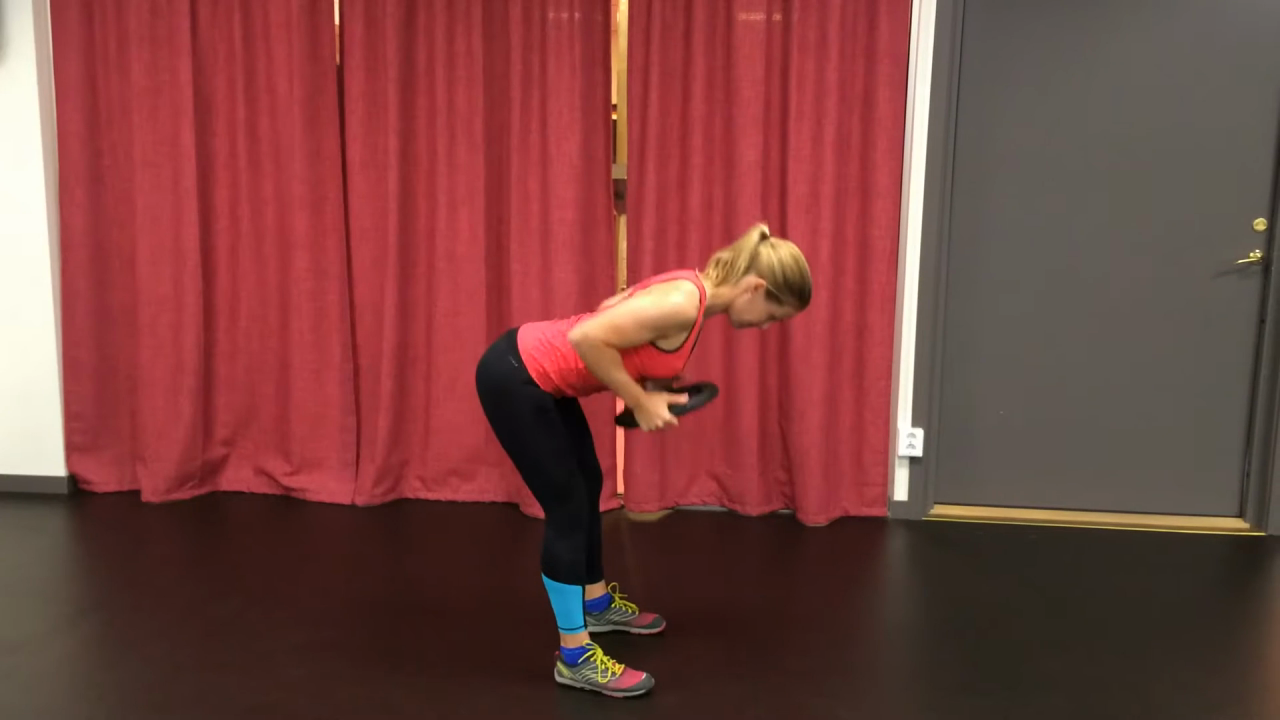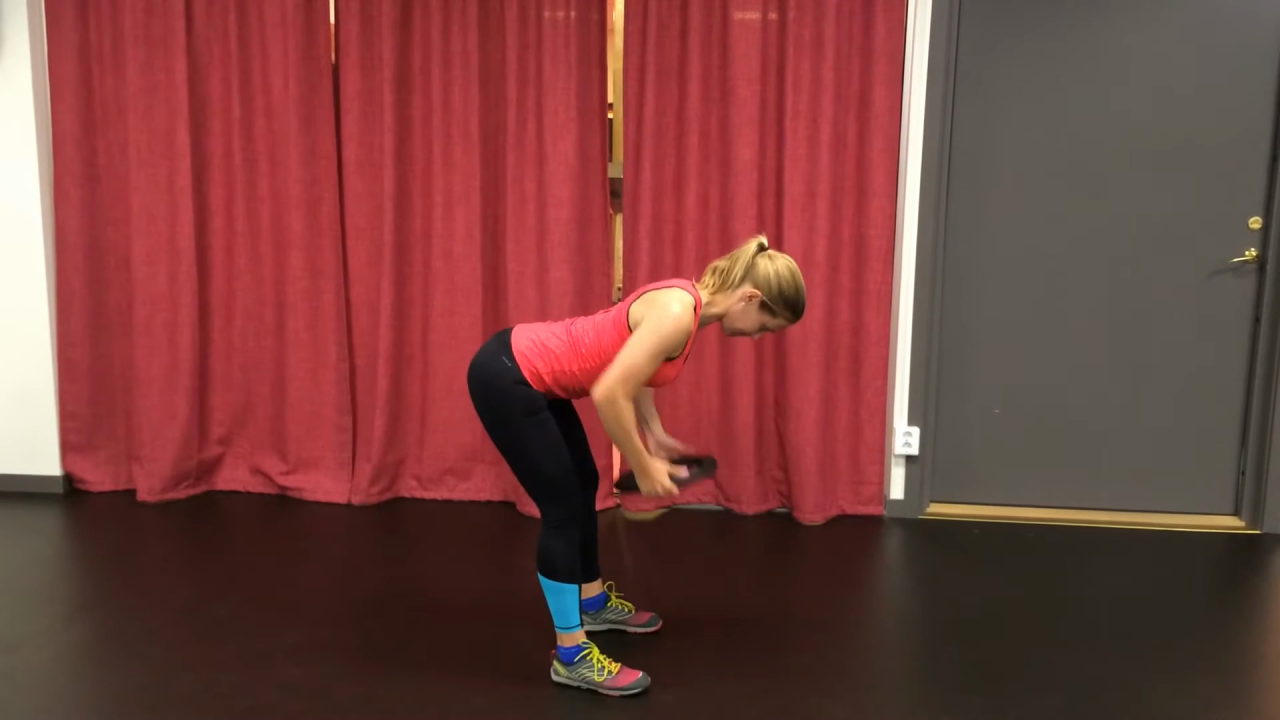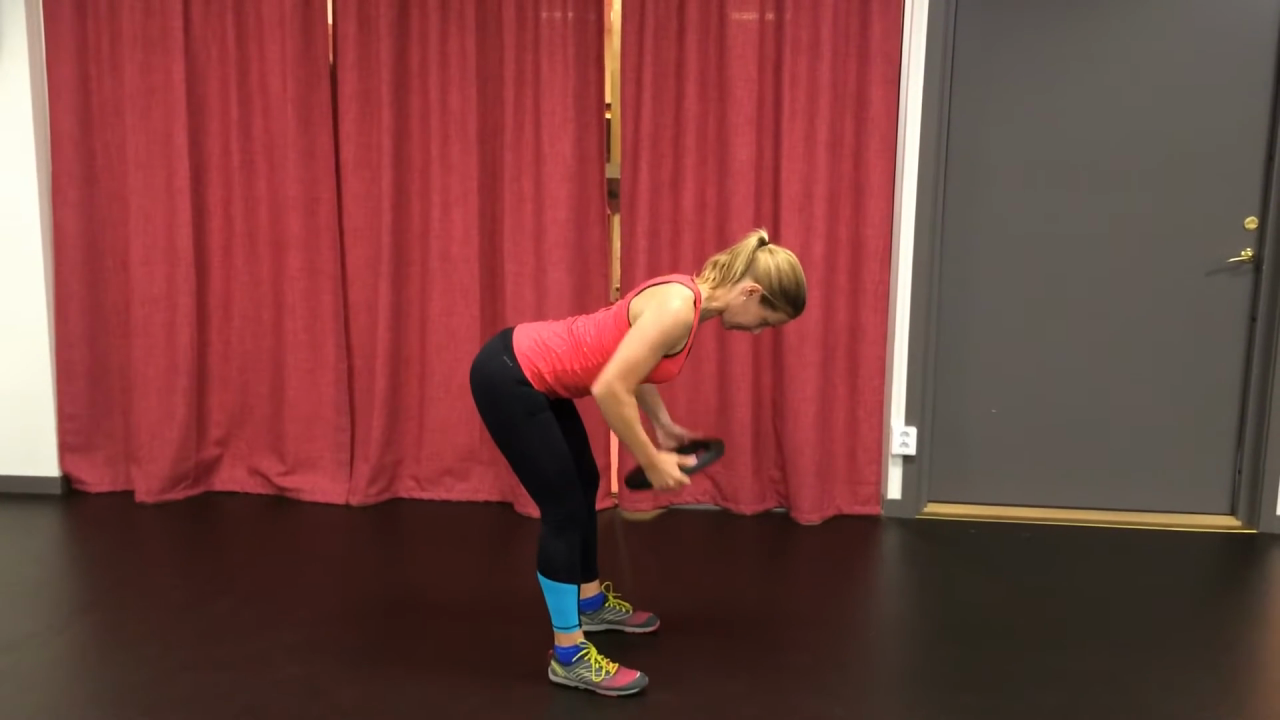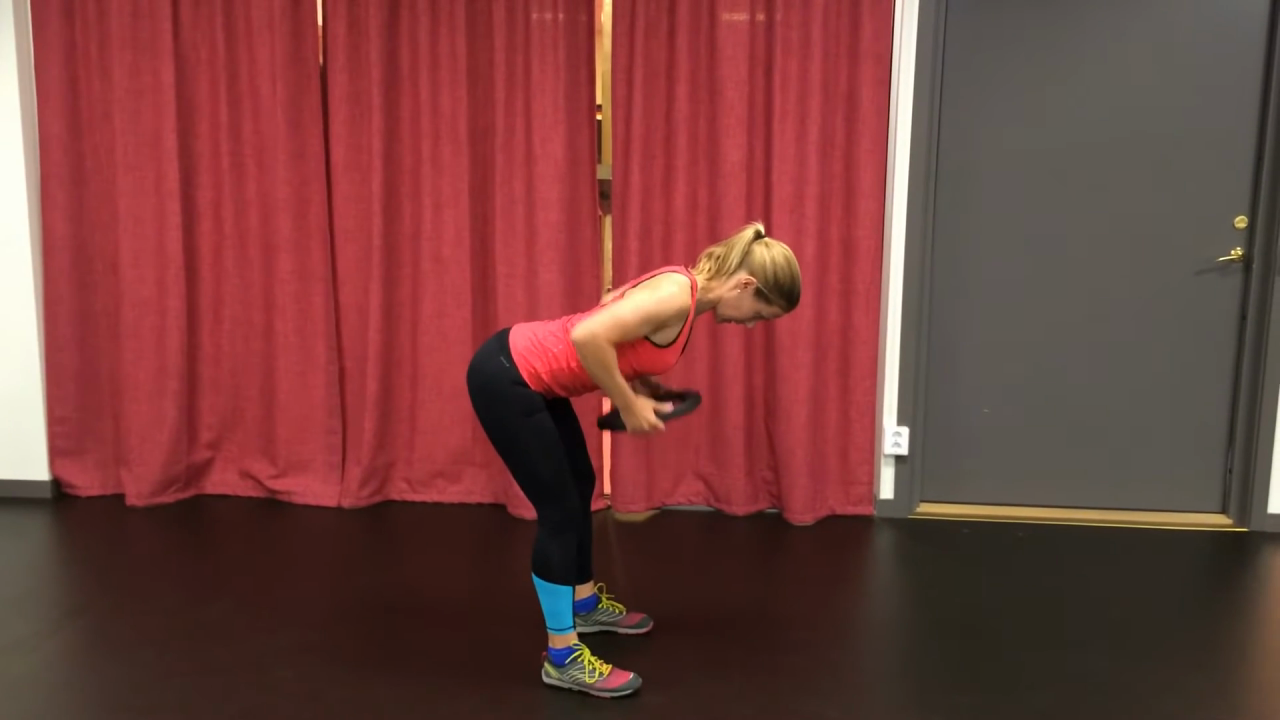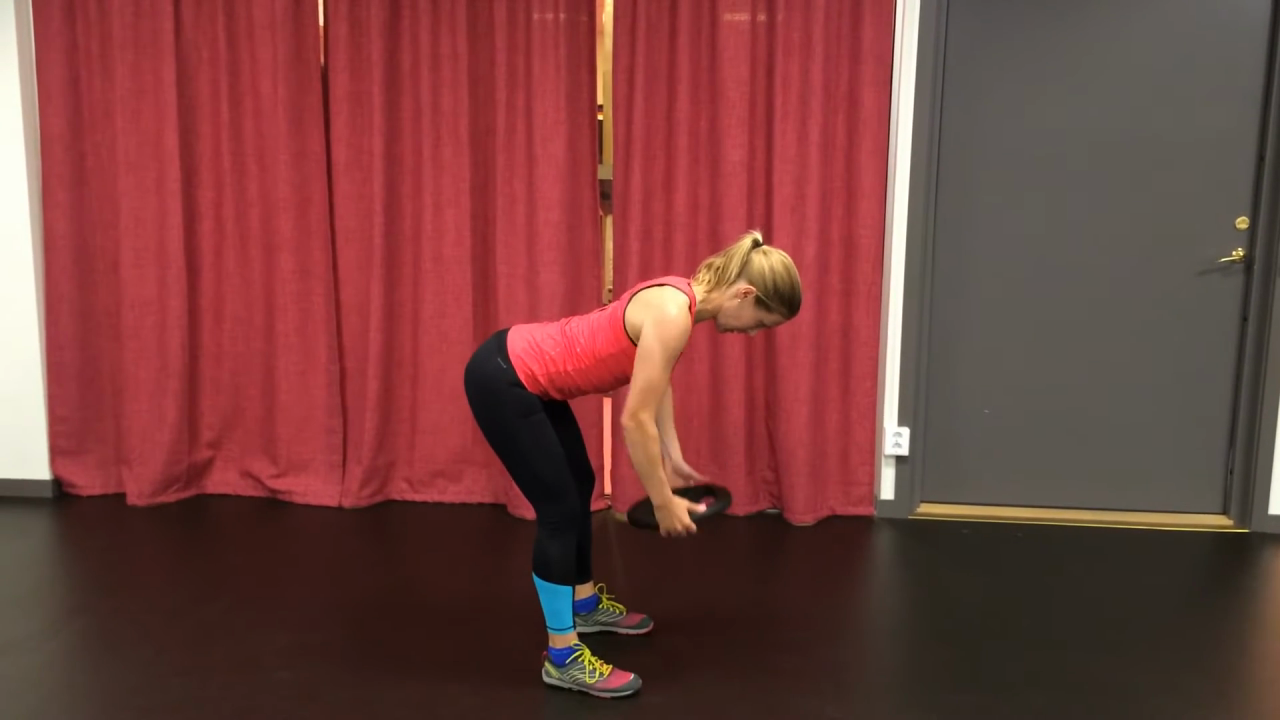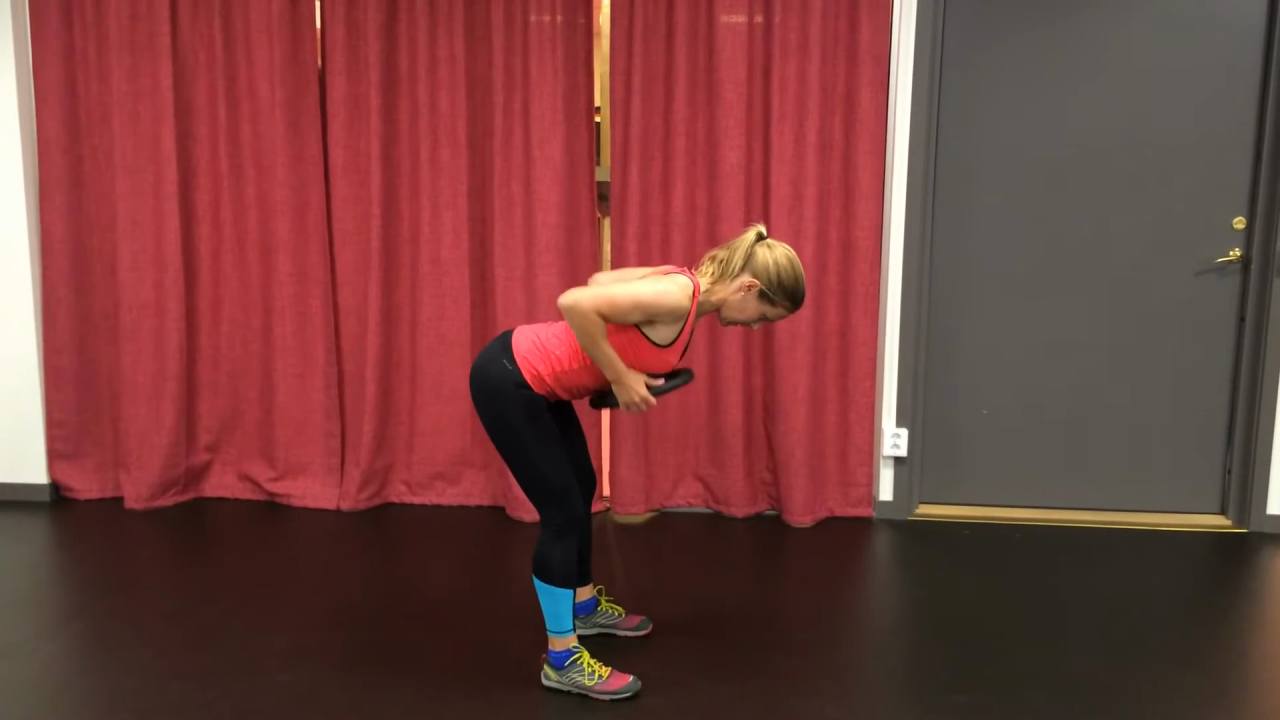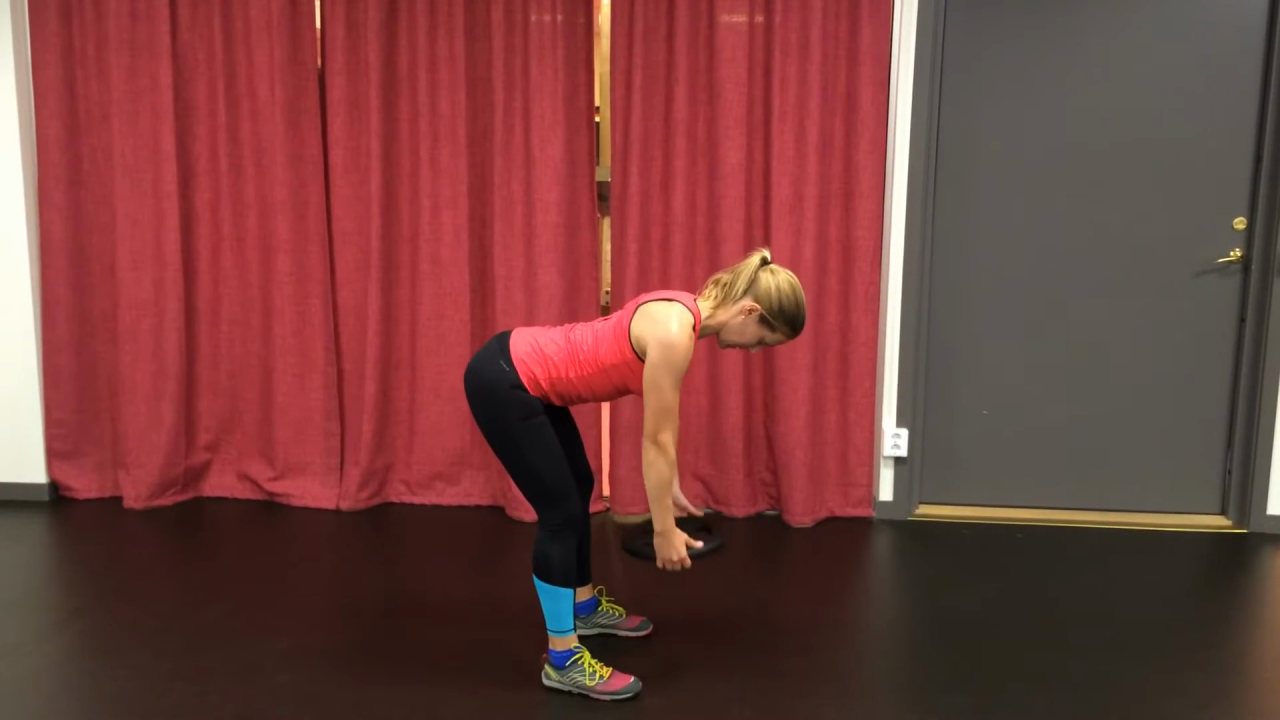
dt=0.7s
person 1, frame 1
left shoulder: (692, 291)
right shoulder: (682, 305)
right elbow: (586, 337)
left wrist: (651, 393)
right wrist: (644, 404)
left hip: (535, 370)
right hip: (514, 377)
left knee: (586, 485)
right knee: (567, 507)
left ankle: (597, 603)
right ankle: (575, 657)
person 1, frame 2
left shoulder: (687, 302)
right shoulder: (677, 314)
left elbow: (634, 370)
right elbow: (607, 395)
left wrist: (655, 436)
right wrist: (644, 467)
left hip: (529, 369)
right hip: (506, 377)
left knee: (583, 485)
right knee: (563, 507)
left ankle: (594, 602)
right ankle: (571, 655)
person 1, frame 3
left shoulder: (688, 298)
right shoulder: (678, 308)
right elbow: (609, 390)
left wrist: (663, 424)
right wrist: (653, 463)
left hip: (532, 370)
right hip: (508, 376)
left knee: (583, 484)
right knee: (564, 507)
left ankle: (592, 603)
right ankle: (568, 655)
person 1, frame 4
left shoulder: (683, 287)
right shoulder: (677, 297)
right elbow: (584, 336)
left wrist: (641, 387)
right wrist: (630, 403)
left hip: (529, 371)
right hip: (505, 377)
left knee: (580, 486)
right knee: (560, 509)
left ankle: (585, 604)
right ankle: (562, 657)
person 1, frame 5
left shoulder: (684, 301)
right shoulder: (672, 314)
left elbow: (657, 393)
right elbow: (636, 418)
left wrist: (674, 460)
right wrist: (663, 499)
left hip: (527, 371)
right hip: (501, 378)
left knee: (579, 486)
right knee: (560, 509)
left ankle: (586, 604)
right ankle: (563, 657)
person 1, frame 6
left shoulder: (683, 285)
right shoulder: (676, 297)
left elbow: (599, 280)
right elbow: (574, 301)
left wrist: (631, 373)
right wrist: (620, 377)
left hip: (531, 372)
right hip: (508, 379)
left knee: (581, 488)
right knee: (563, 511)
left ankle: (584, 606)
right ankle: (562, 660)
person 1, frame 7
left shoulder: (684, 314)
right shoulder: (674, 332)
left elbow: (661, 428)
right elbow: (657, 439)
left wrist: (671, 490)
right wrist: (664, 529)
left hip: (524, 372)
right hip: (502, 380)
left knee: (578, 487)
right knee: (561, 512)
left ankle: (585, 607)
right ankle: (563, 660)
